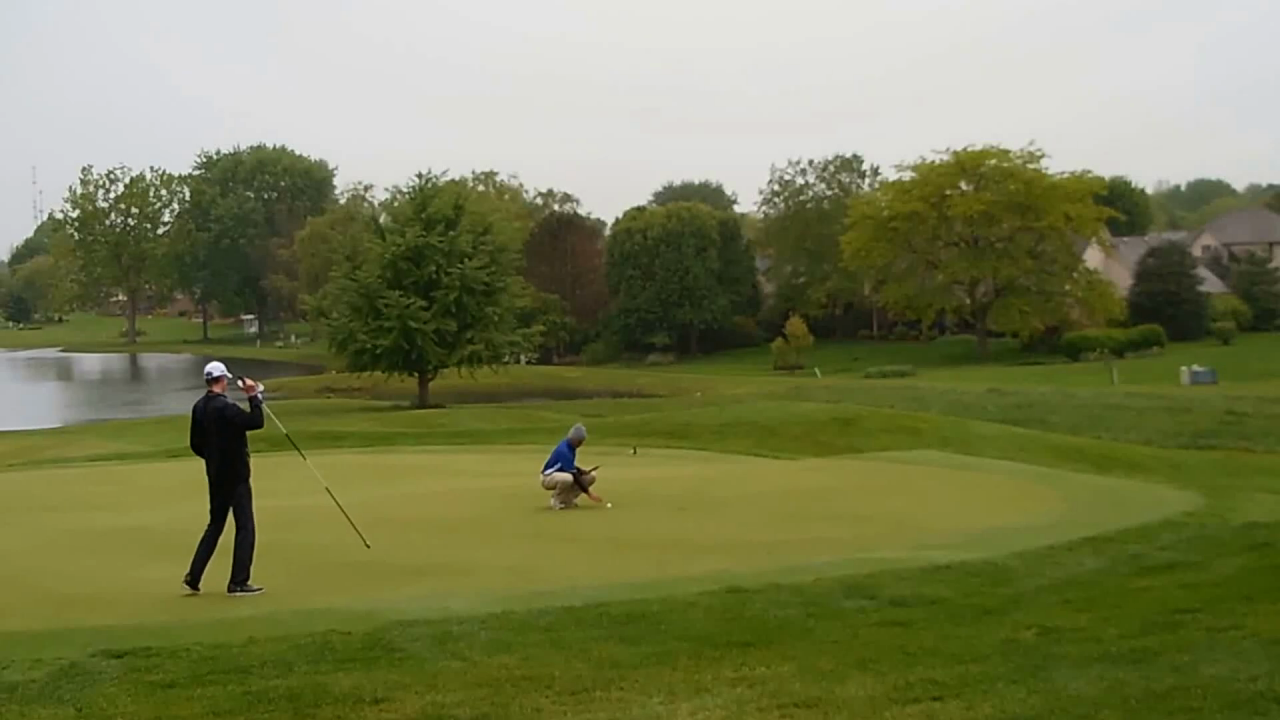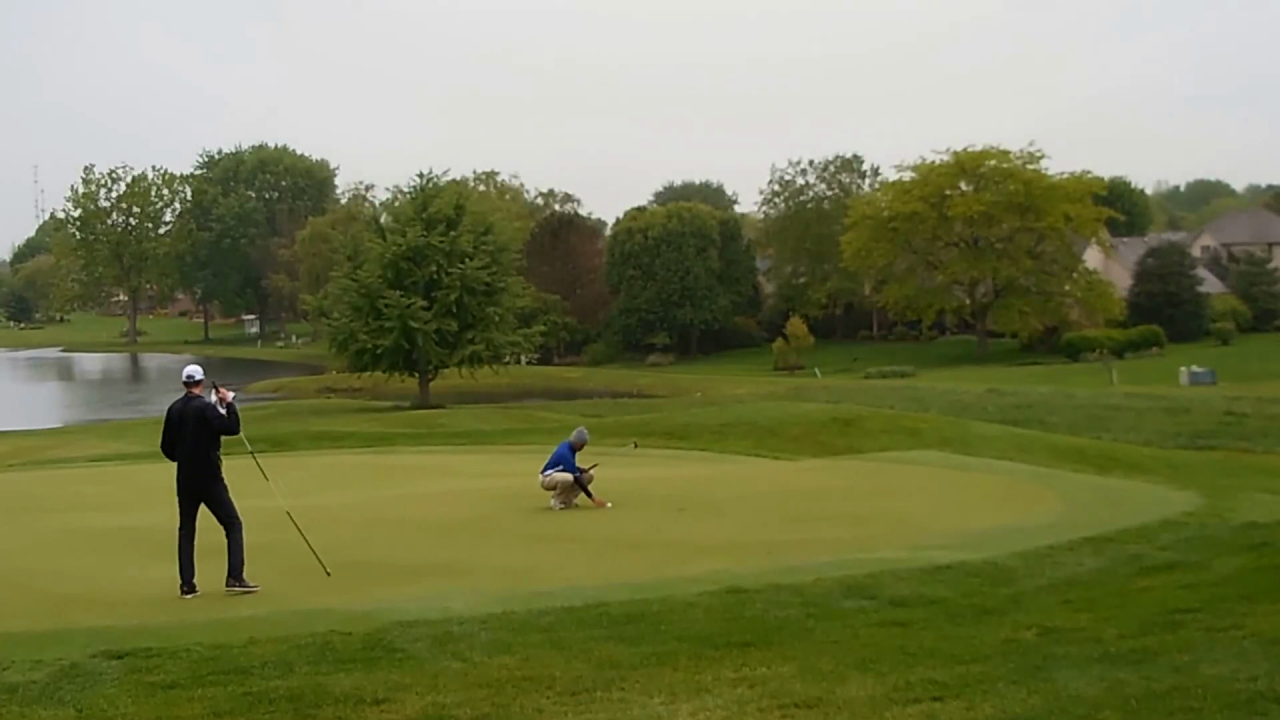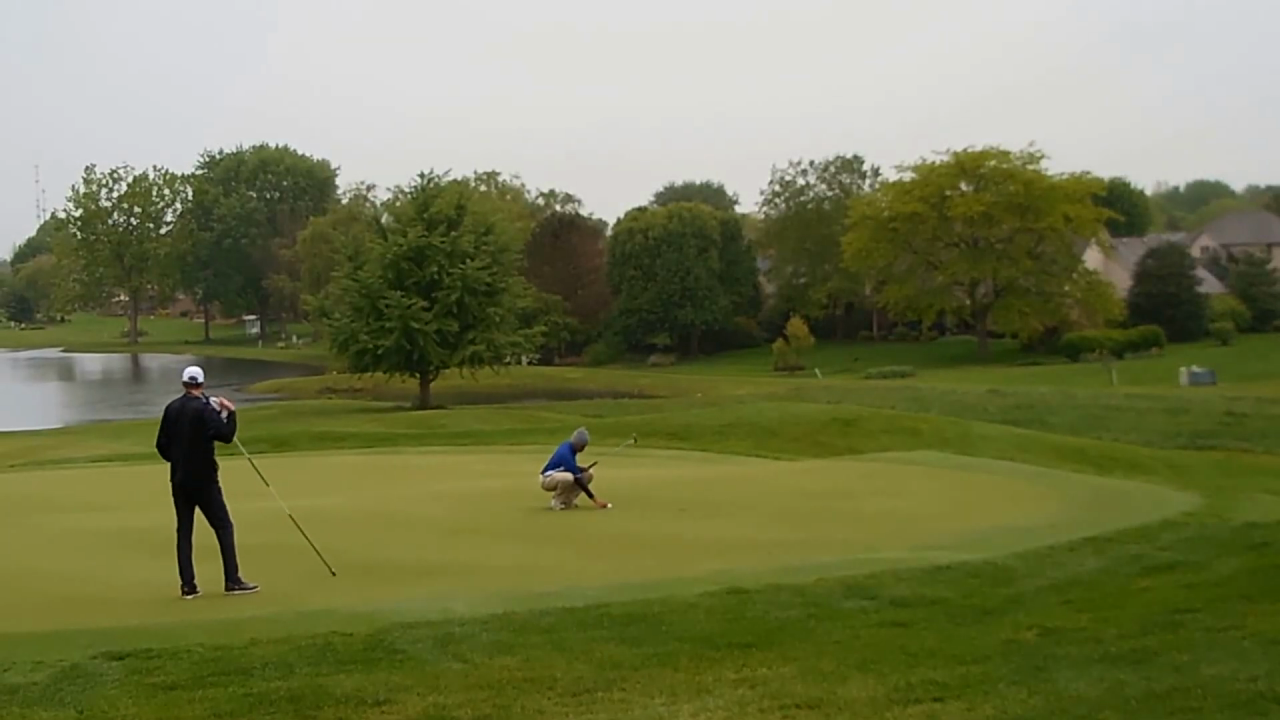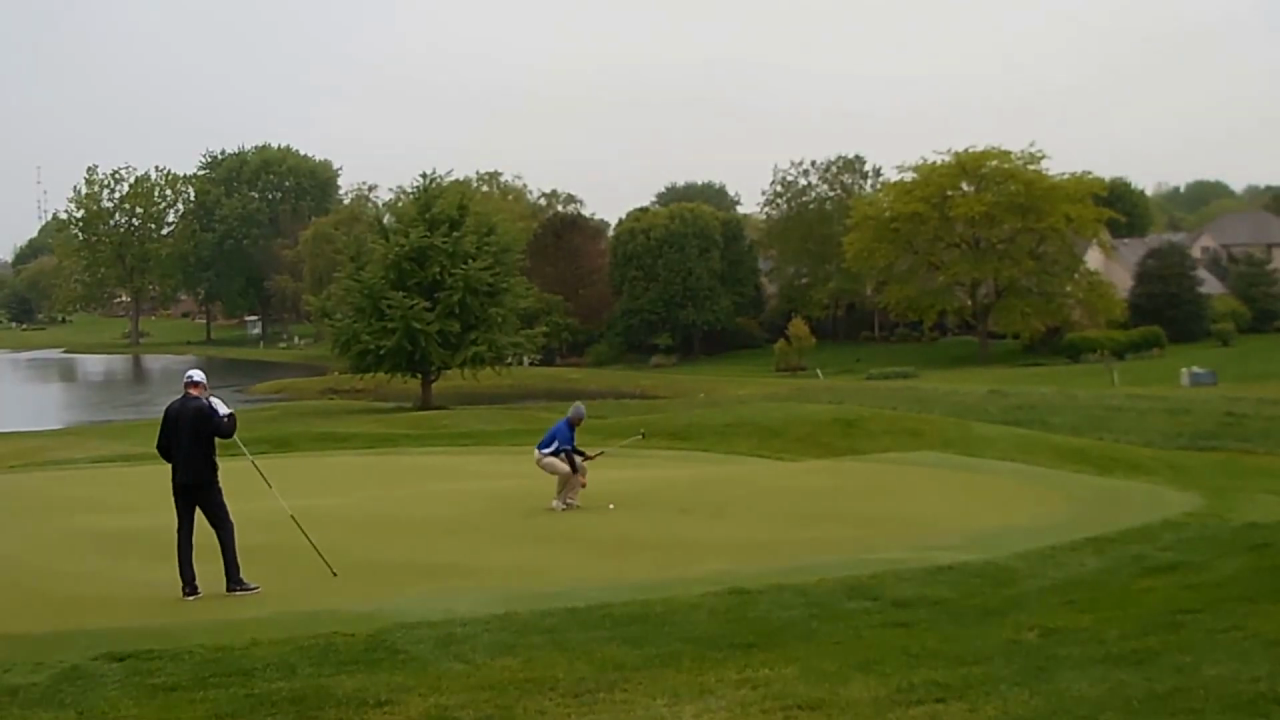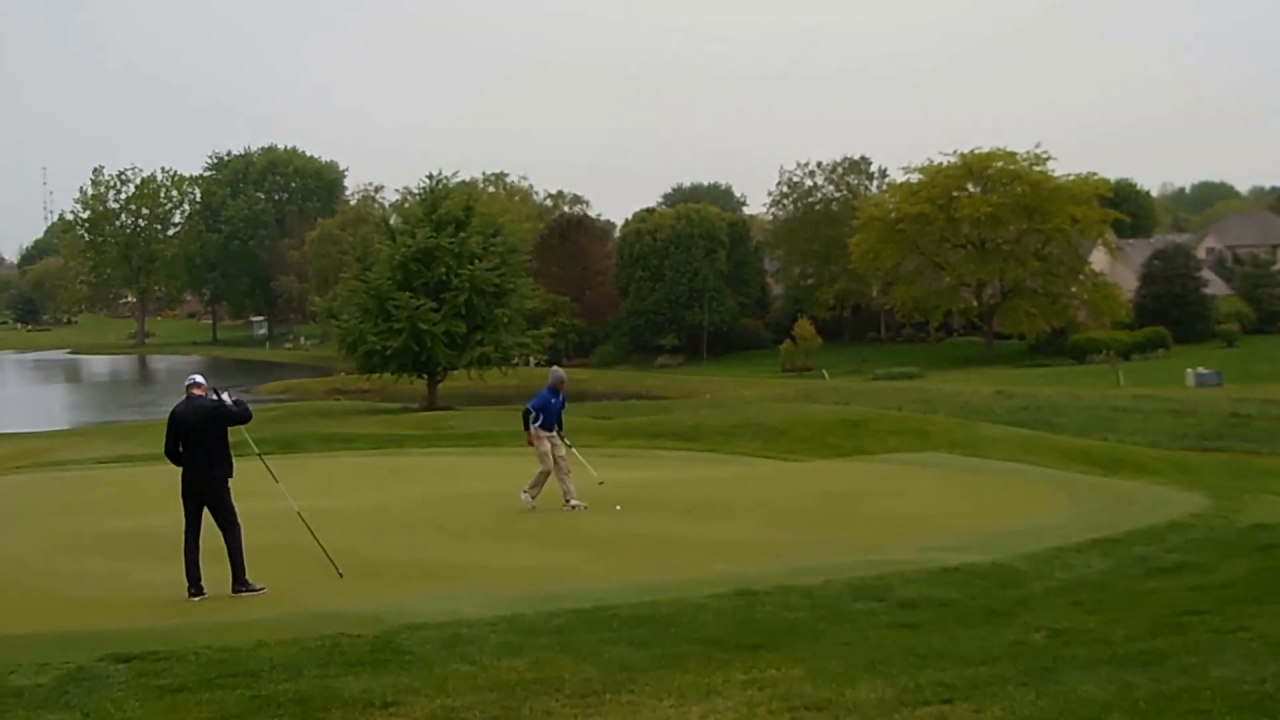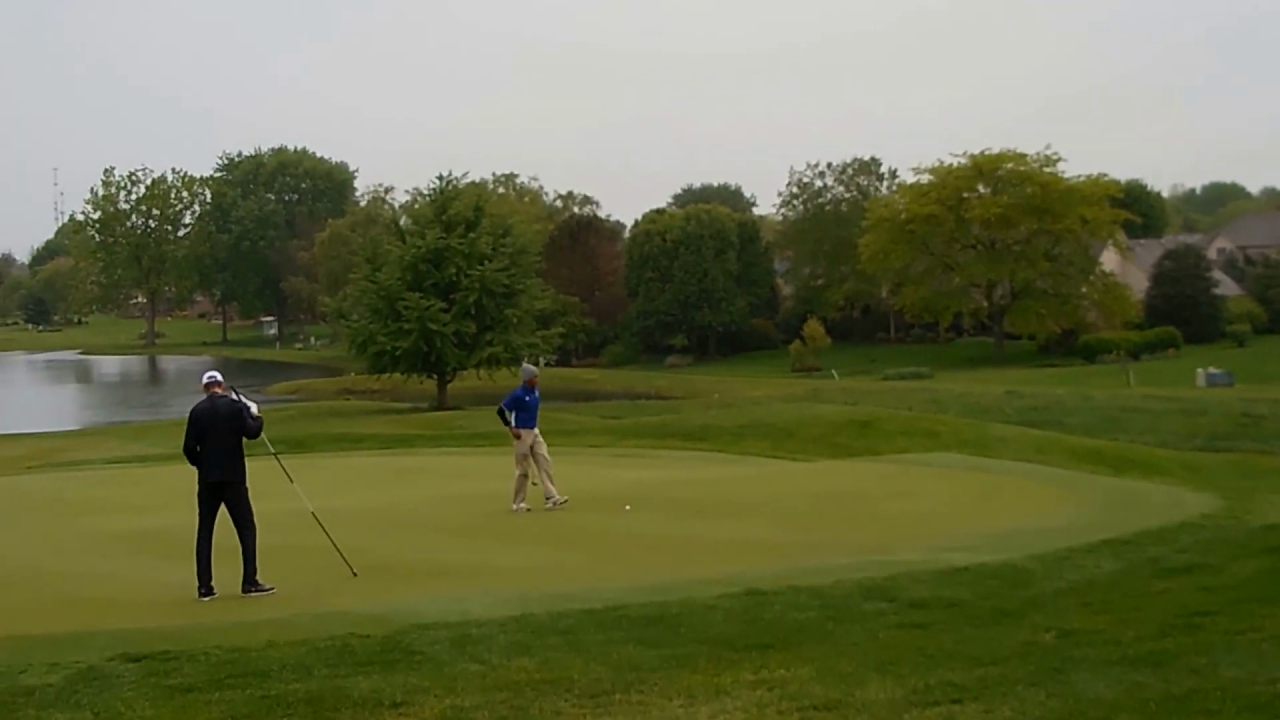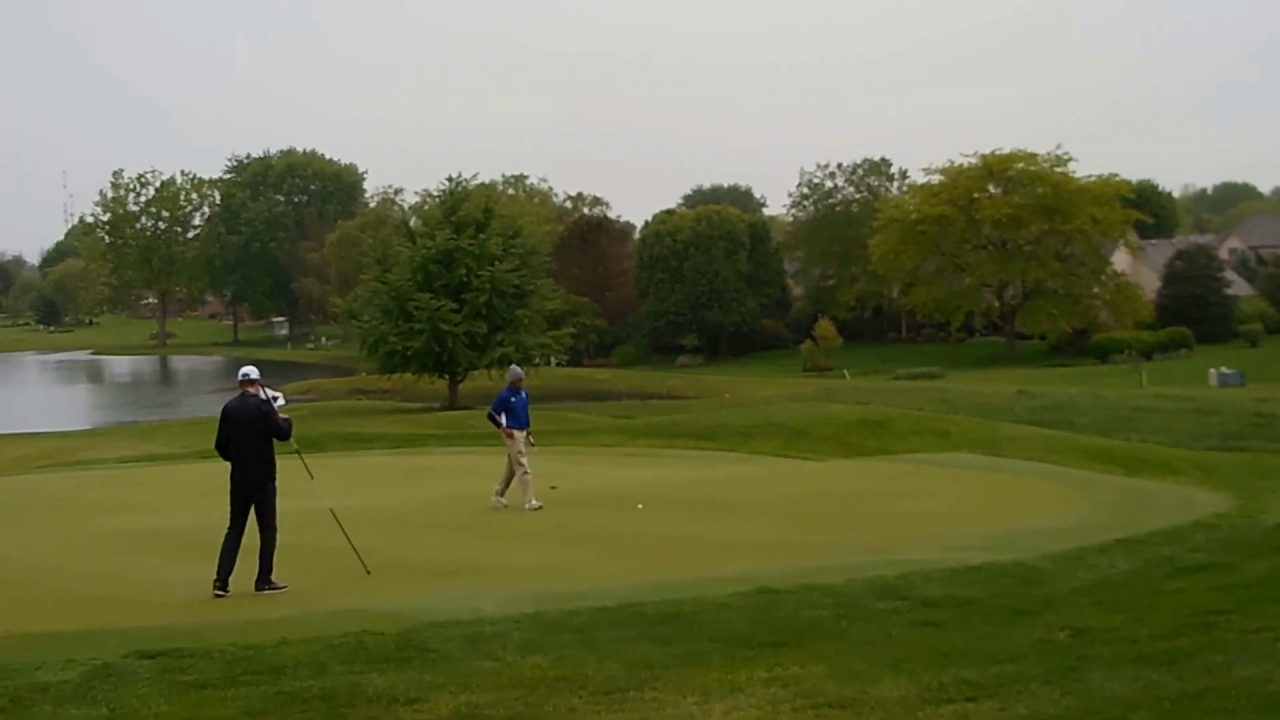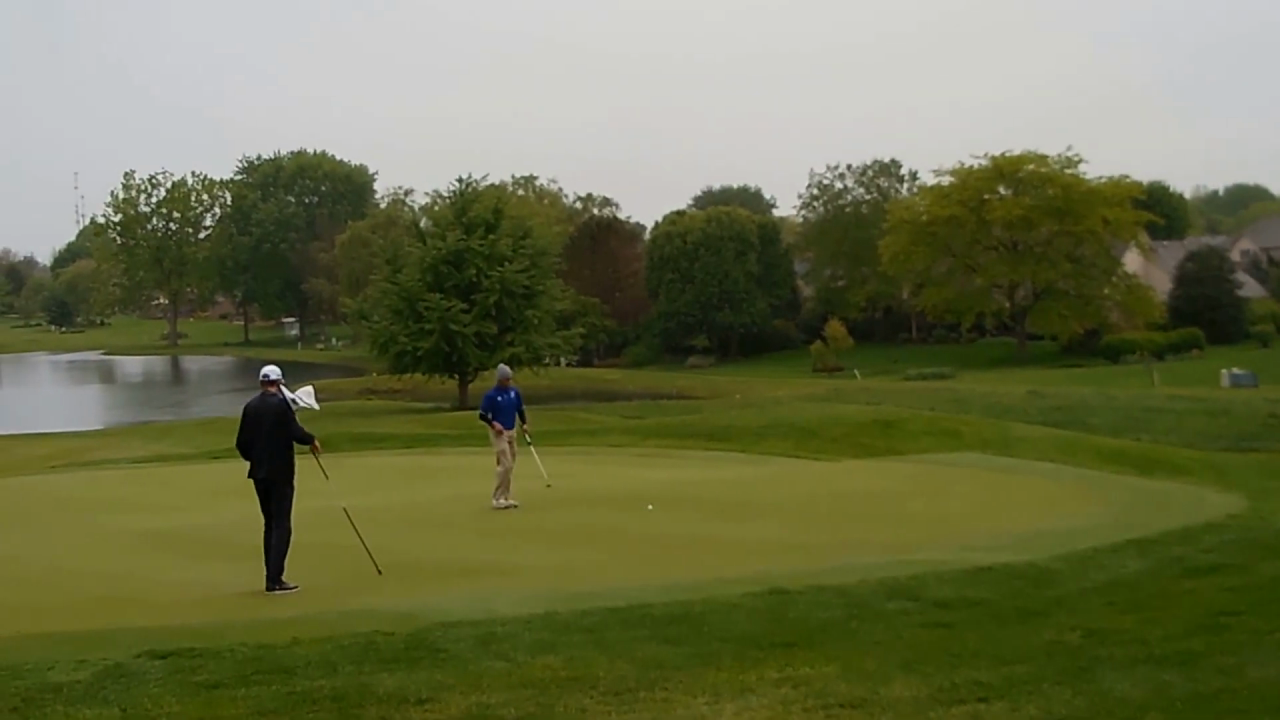
dt=0.4s
person 1, frame 1
left shoulder: (199, 407)
right shoulder: (225, 407)
left elbow: (196, 444)
right elbow: (256, 422)
right wrist: (254, 397)
left hip: (216, 475)
right hip: (235, 476)
left knee: (214, 526)
right knee: (245, 527)
left ankle: (192, 577)
right ankle: (238, 583)
person 1, frame 2
left shoulder: (174, 409)
right shoulder: (205, 407)
left elbow: (166, 447)
right elbow: (233, 428)
right wrist: (228, 403)
left hip: (185, 479)
right hip: (209, 478)
left knee: (186, 530)
right knee: (232, 524)
left ankle: (187, 585)
right ankle: (235, 577)
person 1, frame 3
left shoulder: (171, 409)
right shoulder: (204, 409)
left elbow: (162, 445)
right elbow: (226, 435)
right wrist: (231, 412)
left hip: (179, 479)
right hip: (203, 479)
left knee: (184, 531)
right knee: (223, 527)
left ankle: (188, 585)
right ankle: (232, 581)
person 1, frame 4
left shoulder: (171, 409)
right shoulder: (203, 408)
left elbow: (162, 446)
right elbow: (225, 432)
right wrist: (230, 416)
left hip: (180, 480)
right hip: (203, 479)
left knee: (184, 531)
right knee: (224, 527)
left ankle: (188, 586)
right ankle: (234, 582)
person 1, frame 5
left shoulder: (177, 412)
right shoulder: (212, 407)
left elbow: (170, 450)
right elbow: (245, 415)
right wrist: (232, 402)
left hip: (190, 480)
right hip: (214, 479)
left knee: (191, 533)
right knee: (231, 528)
left ankle: (194, 586)
right ankle: (240, 582)
person 1, frame 6
left shoulder: (197, 410)
right shoulder: (234, 406)
left elbow: (189, 447)
right elbow: (252, 432)
right wrist: (257, 416)
left hip: (207, 479)
right hip: (232, 478)
left knee: (204, 532)
right knee: (246, 528)
left ankle: (204, 587)
right ankle: (250, 583)
person 1, frame 7
left shoulder: (229, 407)
right shoulder: (263, 406)
left elbow: (220, 444)
right elbow: (283, 434)
right wrist: (286, 421)
left hip: (238, 476)
right hip: (262, 476)
left knee: (235, 529)
right knee: (267, 528)
left ankle: (221, 580)
right ankle: (264, 581)
person 1, frame 8
left shoulder: (250, 407)
right shoulder: (281, 404)
left elbow: (241, 443)
right elbow: (296, 433)
right wrist: (312, 440)
left hip: (259, 473)
right hip: (280, 473)
left knee: (270, 524)
right knee: (281, 526)
left ankle: (273, 576)
right ankle: (274, 580)
